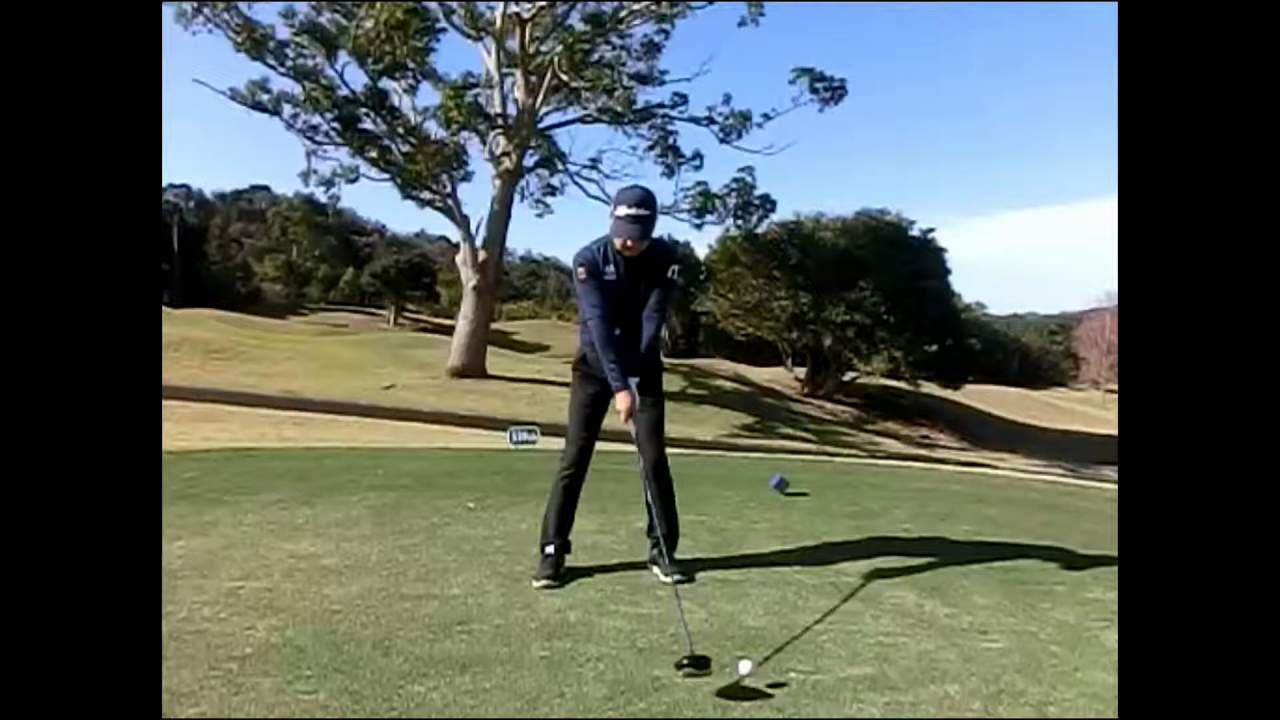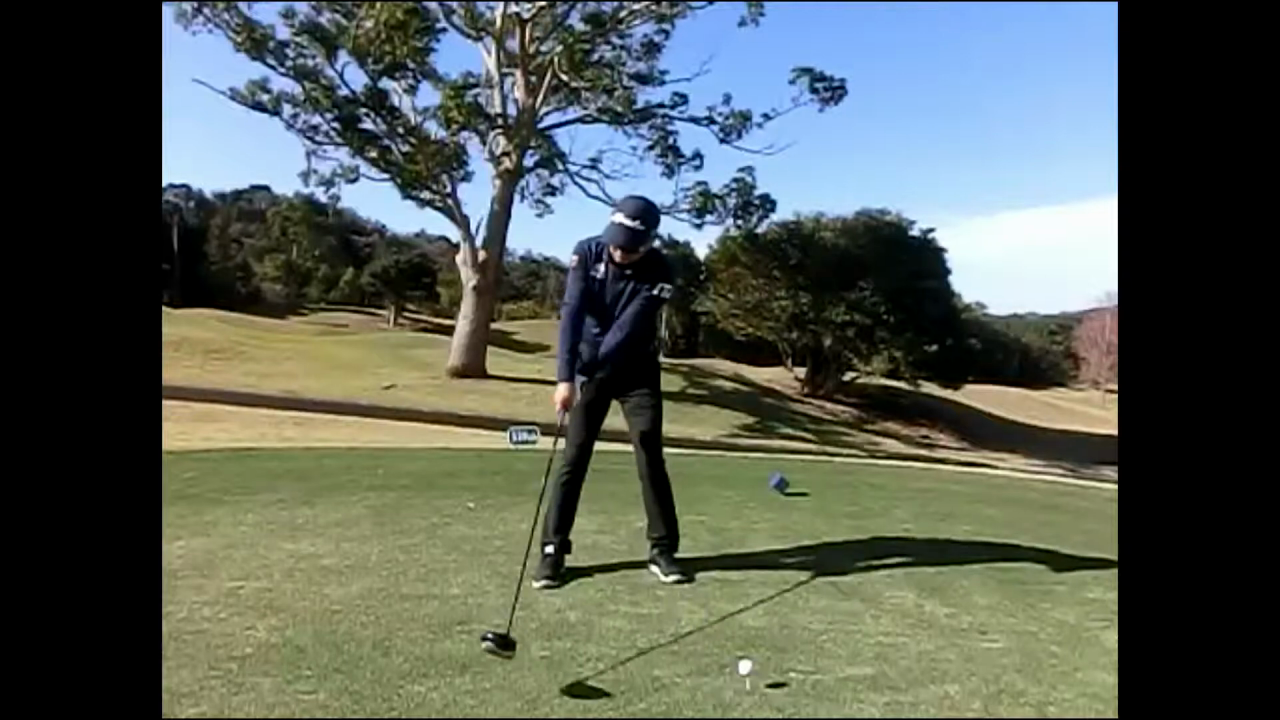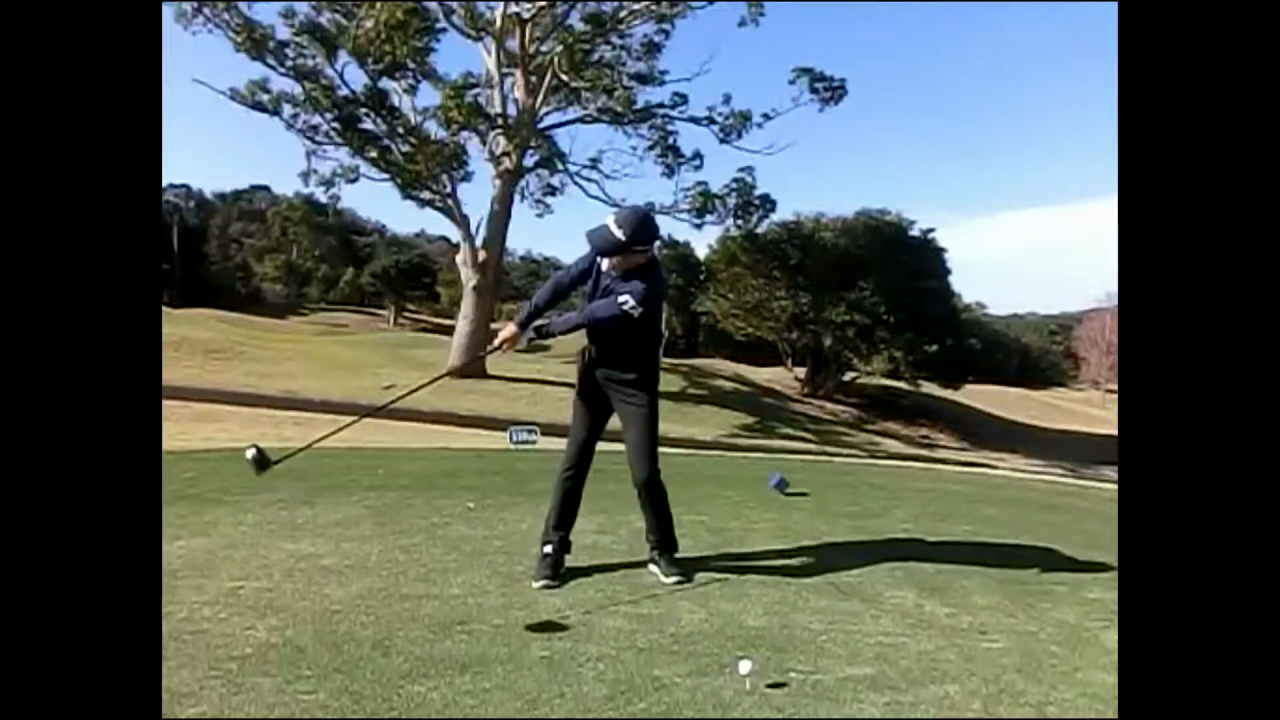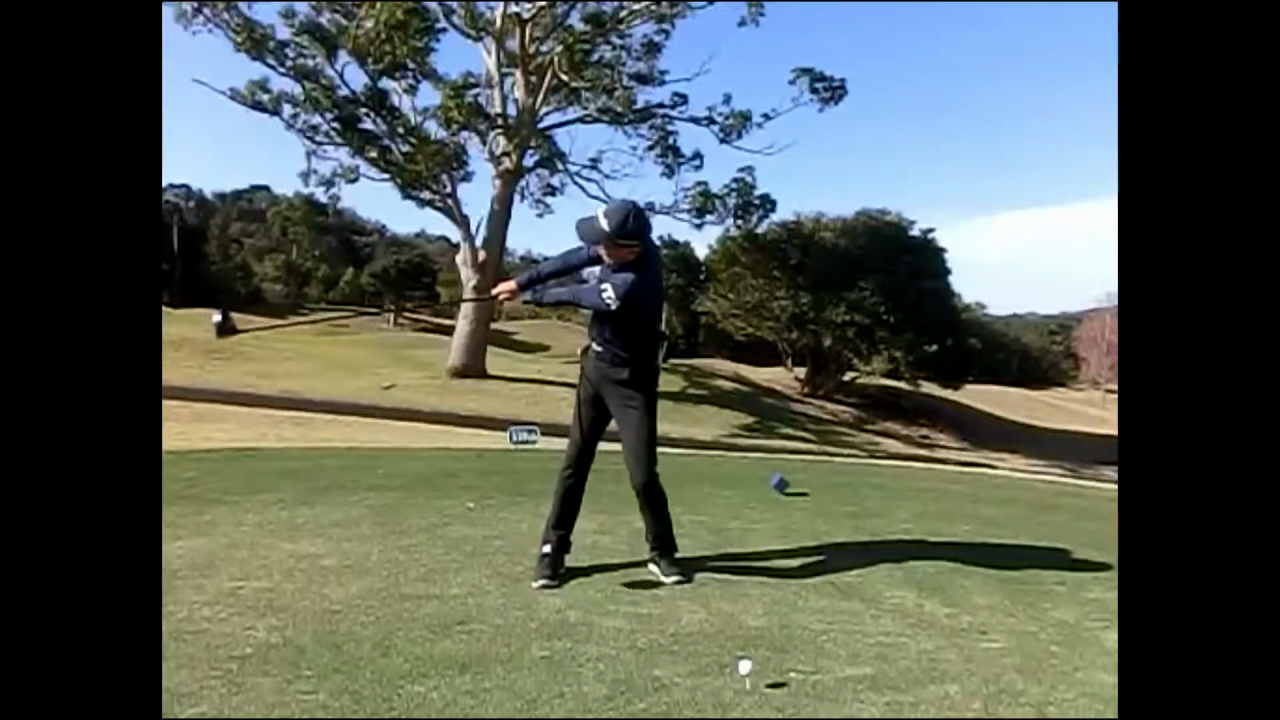
dt=0.4s
person 1, frame 1
left shoulder: (664, 259)
right shoulder: (588, 259)
left elbow: (652, 320)
right elbow: (599, 324)
left wrist: (634, 380)
right wrist: (618, 385)
left hip: (643, 366)
right hip: (594, 365)
left knee: (654, 460)
right knee: (574, 458)
left ankle: (662, 550)
right ankle: (552, 550)
person 1, frame 2
left shoulder: (658, 273)
right shoulder: (586, 252)
left elbow: (625, 330)
right elbow: (572, 314)
left wrist: (584, 376)
right wrist: (565, 375)
left hip: (637, 371)
right hip: (585, 366)
left knee: (651, 462)
right knee: (573, 459)
left ankle: (662, 550)
right ankle: (553, 549)
person 1, frame 3
left shoulder: (645, 287)
right shoulder: (609, 250)
left elbow: (589, 317)
right elbow: (565, 280)
left wrist: (539, 330)
right wrist: (520, 321)
left hip: (633, 377)
right hip: (595, 365)
left knee: (644, 471)
right knee: (574, 461)
left ankle: (662, 550)
right ankle: (553, 549)
person 1, frame 4
left shoulder: (634, 285)
right shoulder: (632, 246)
left elbow: (575, 296)
right elbow: (575, 258)
left wrist: (533, 294)
right wrist: (521, 281)
left hip: (631, 379)
right hip: (596, 364)
left knee: (643, 474)
right knee: (575, 461)
left ankle: (662, 552)
right ankle: (553, 548)
